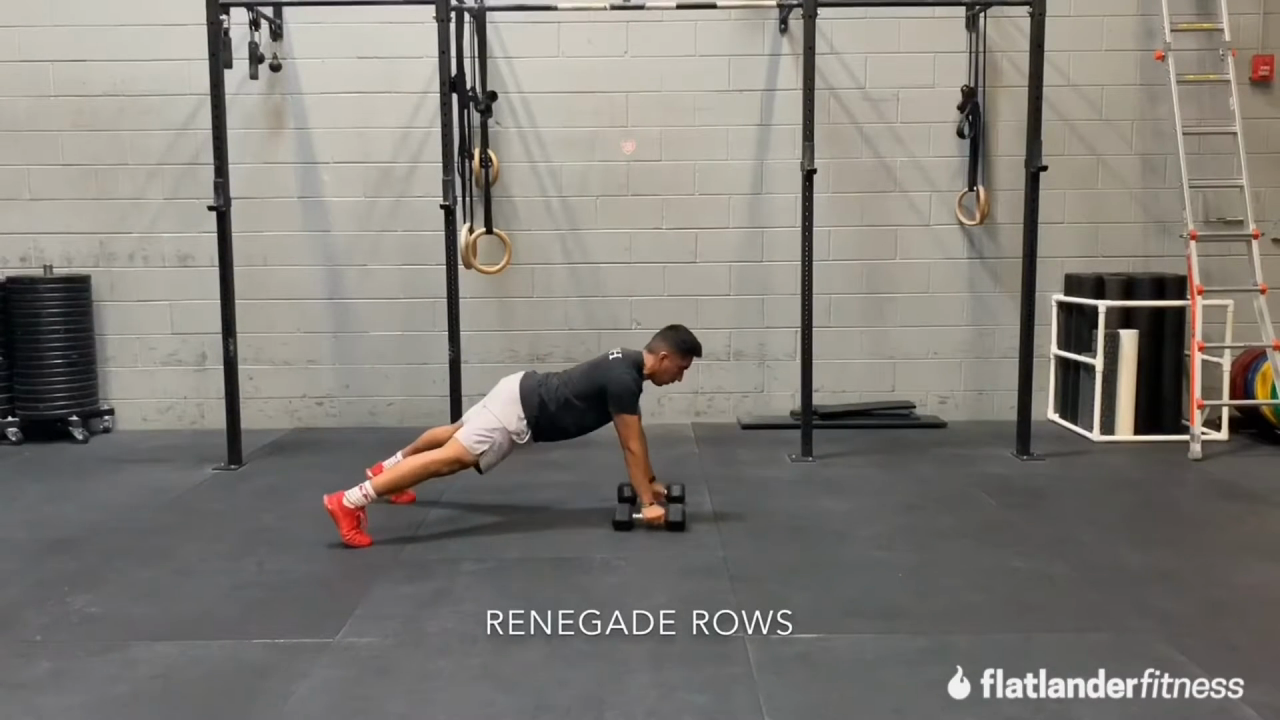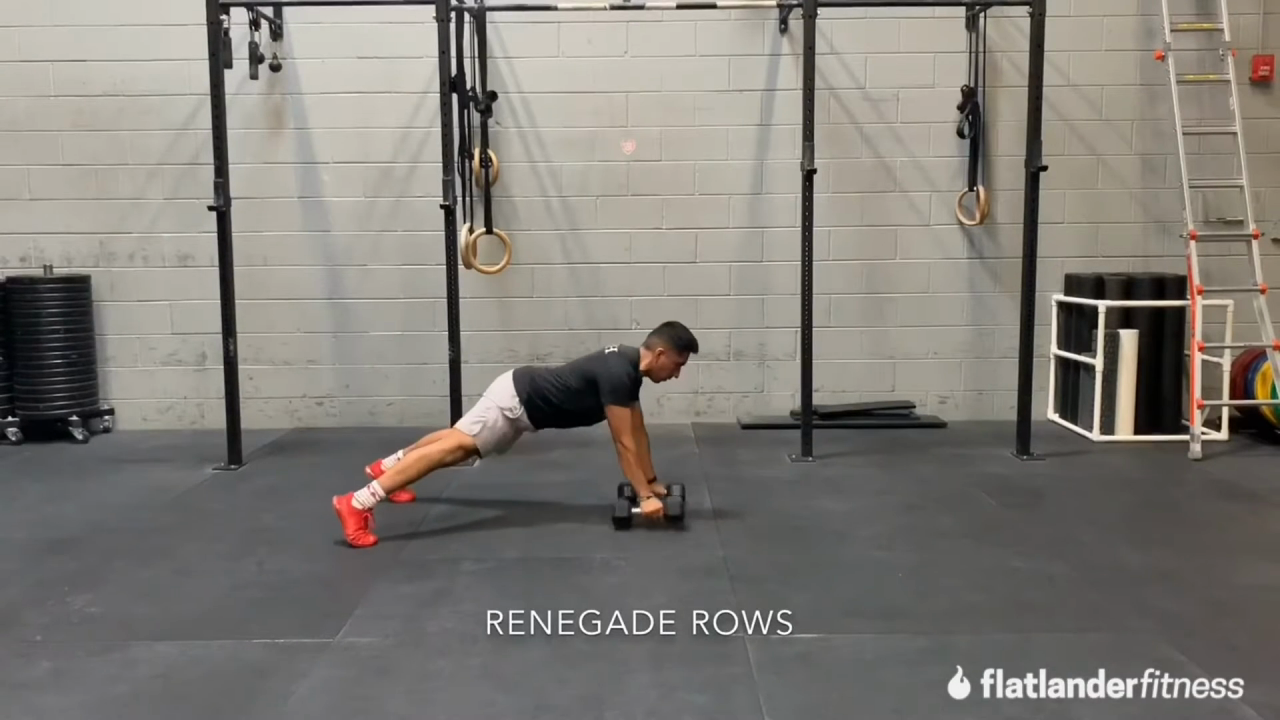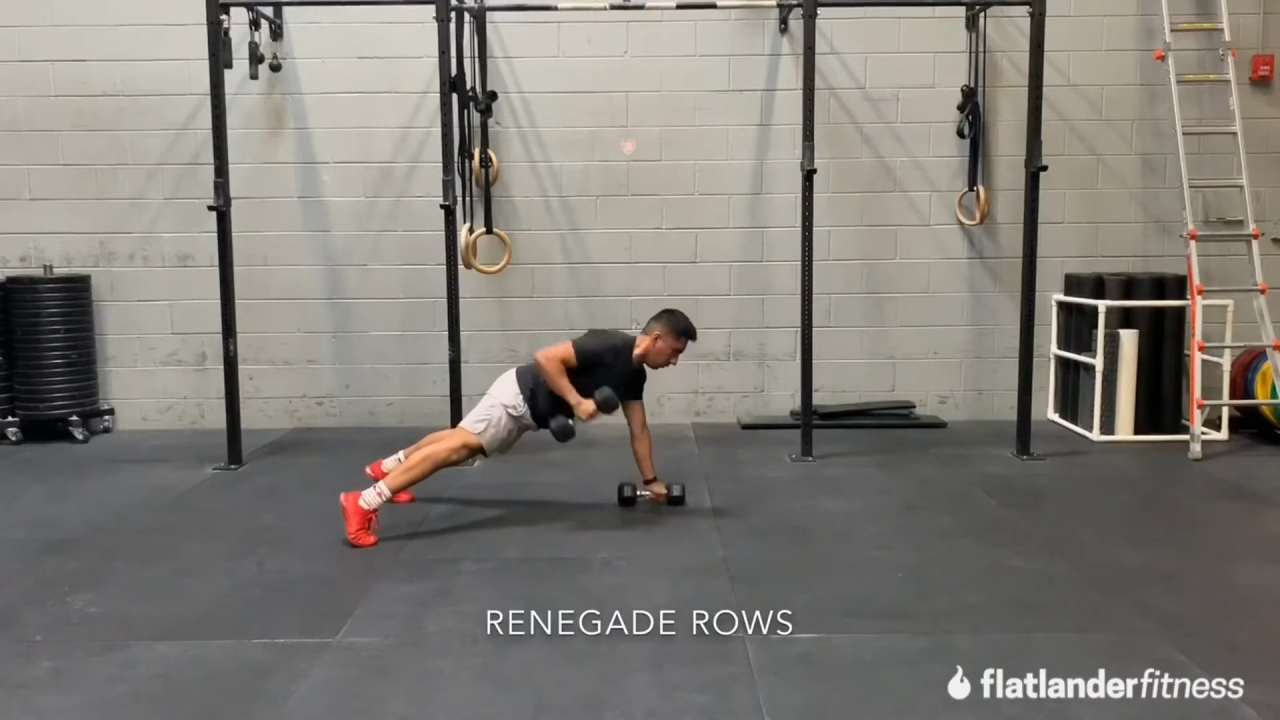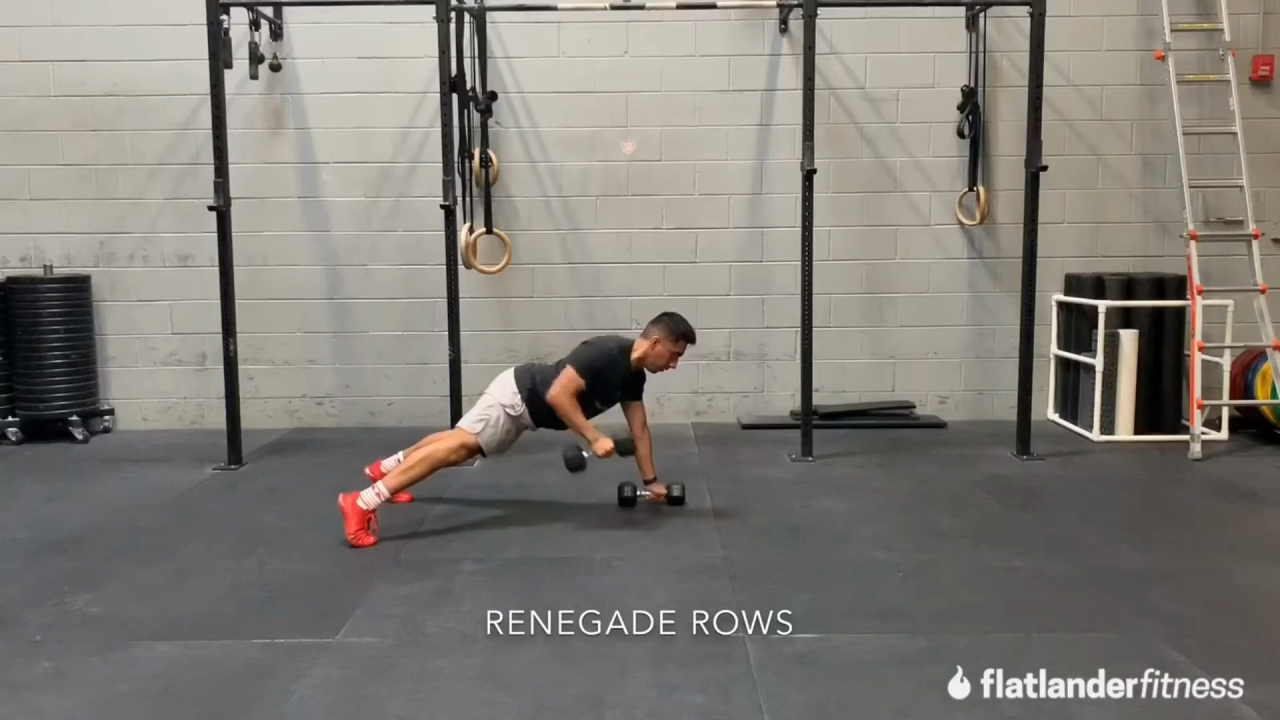
dt=0.4s
person 1, frame 1
left shoulder: (628, 364)
right shoulder: (625, 380)
left elbow: (636, 432)
right elbow: (631, 446)
left wrist: (651, 481)
right wrist: (647, 502)
left hip: (520, 389)
right hip: (521, 411)
left knee: (454, 432)
right knee: (449, 458)
left ankle: (388, 467)
right ankle: (350, 501)
person 1, frame 2
left shoulder: (629, 367)
right shoulder: (618, 373)
left elbow: (638, 431)
right elbow: (624, 442)
left wrist: (652, 481)
right wrist: (644, 496)
left hip: (523, 398)
right hip: (518, 398)
left knee: (458, 437)
right knee: (454, 447)
left ankle: (387, 465)
right ankle: (358, 503)
person 1, frame 3
left shoulder: (634, 372)
right shoulder: (611, 346)
left elbow: (638, 428)
right elbow: (545, 357)
left wrist: (651, 481)
right wrist: (577, 401)
left hip: (530, 410)
right hip: (520, 395)
left knee: (460, 439)
right knee: (459, 446)
left ankle: (388, 467)
right ankle: (364, 502)
person 1, frame 4
left shoulder: (633, 374)
right shoulder: (607, 352)
left elbow: (639, 430)
right elbow: (557, 394)
left wrist: (651, 481)
right wrist: (595, 439)
left hip: (528, 409)
right hip: (519, 394)
left knee: (460, 440)
right knee: (458, 446)
left ankle: (386, 468)
right ankle: (363, 503)
